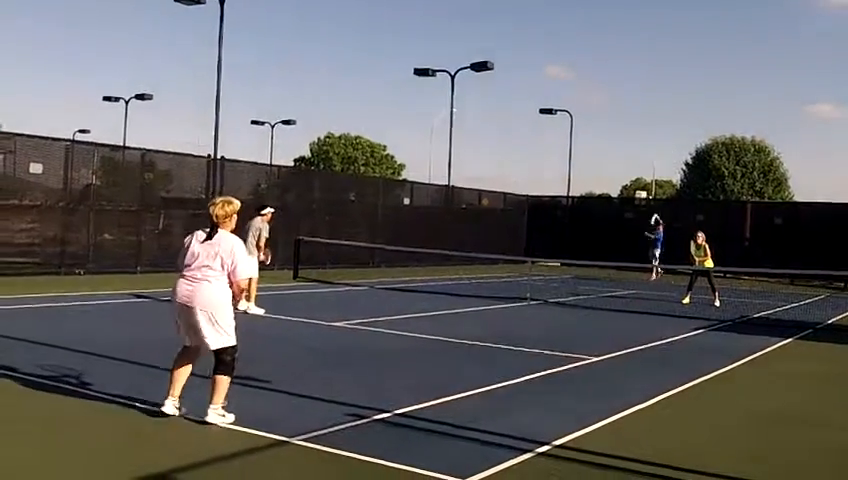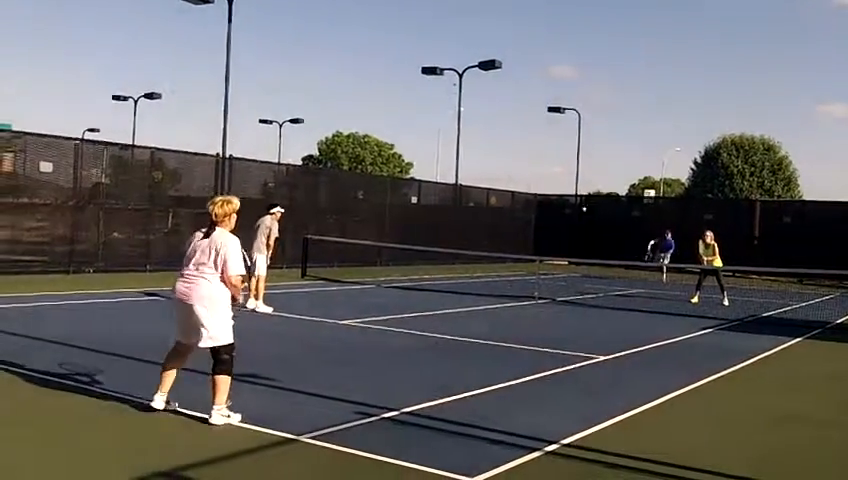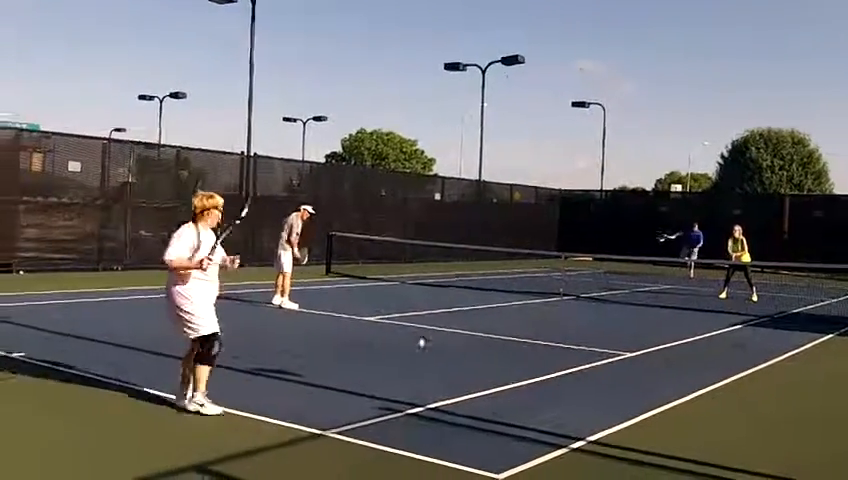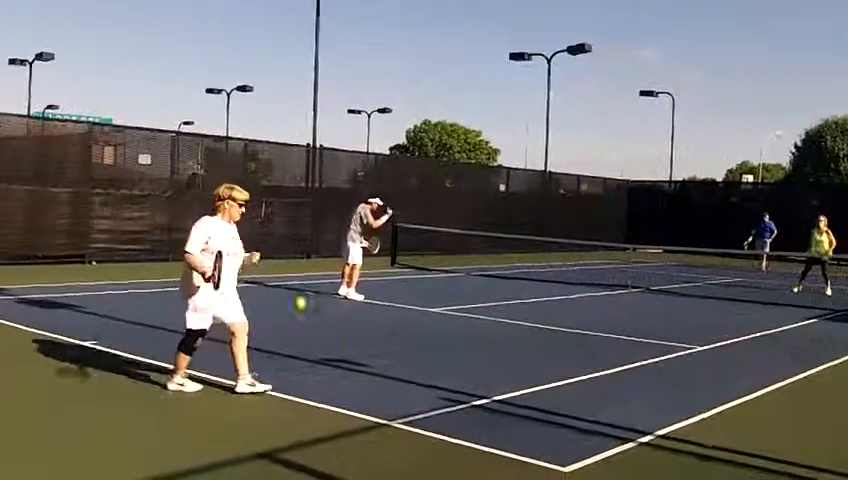
dt=0.4s
person 1, frame 1
left shoulder: (193, 237)
right shoulder: (234, 243)
left elbow: (182, 267)
right elbow: (241, 283)
right wrist: (236, 294)
left hip: (184, 296)
right hip: (212, 302)
left knee: (188, 351)
right knee: (226, 356)
left ankle: (172, 401)
right ankle: (216, 410)
person 1, frame 2
left shoulder: (197, 237)
right shoulder: (230, 241)
right elbow: (234, 279)
right wrist: (238, 293)
left hip: (185, 295)
right hip: (210, 301)
left knee: (182, 346)
right knee: (224, 354)
left ankle: (160, 396)
right ankle: (219, 410)
person 1, frame 3
left shoulder: (208, 233)
right shoulder: (186, 233)
left elbow: (220, 258)
right elbow: (169, 261)
left wrist: (231, 261)
right wrist: (194, 264)
left hip: (202, 298)
right hip: (187, 296)
left knee: (200, 344)
right knee: (209, 341)
left ankle: (184, 396)
right ankle: (197, 397)
person 1, frame 4
left shoulder: (231, 227)
right shoulder: (205, 225)
right elbow: (189, 255)
left wrist: (248, 258)
right wrist: (204, 272)
left hip: (225, 289)
right hip: (202, 288)
left knee: (240, 328)
right knee: (196, 333)
left ankle: (244, 380)
right ankle: (177, 378)
